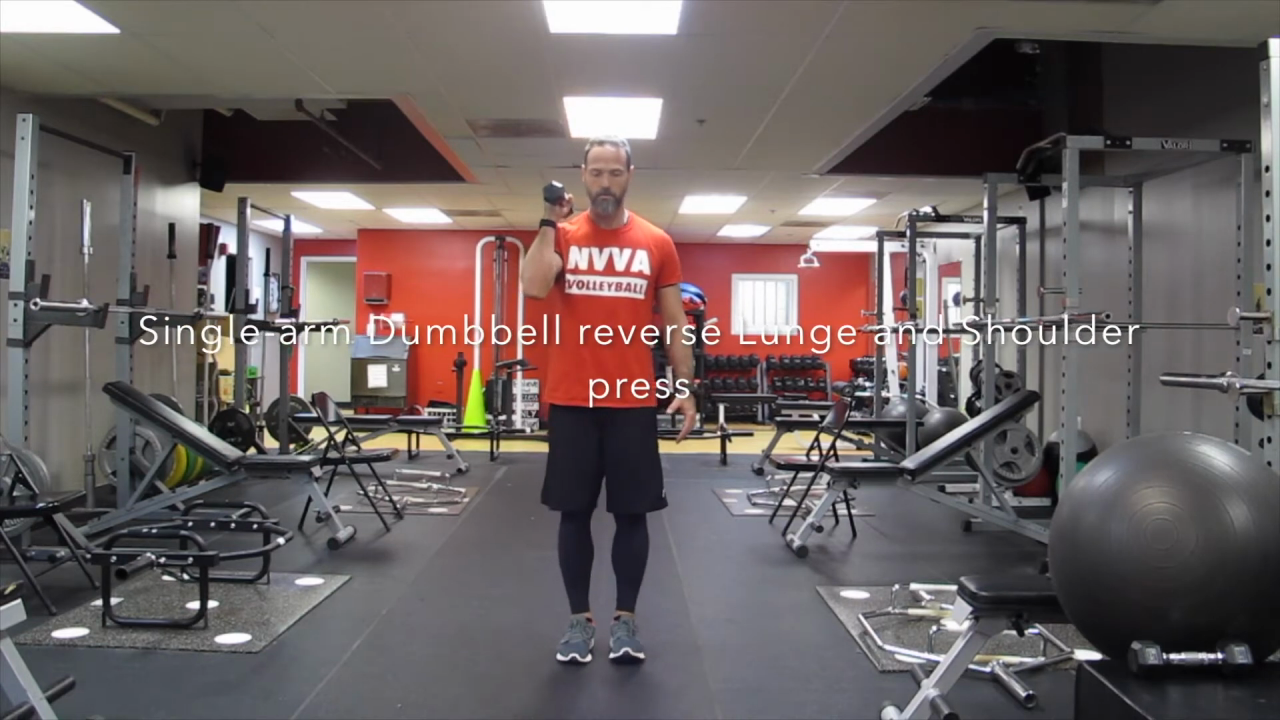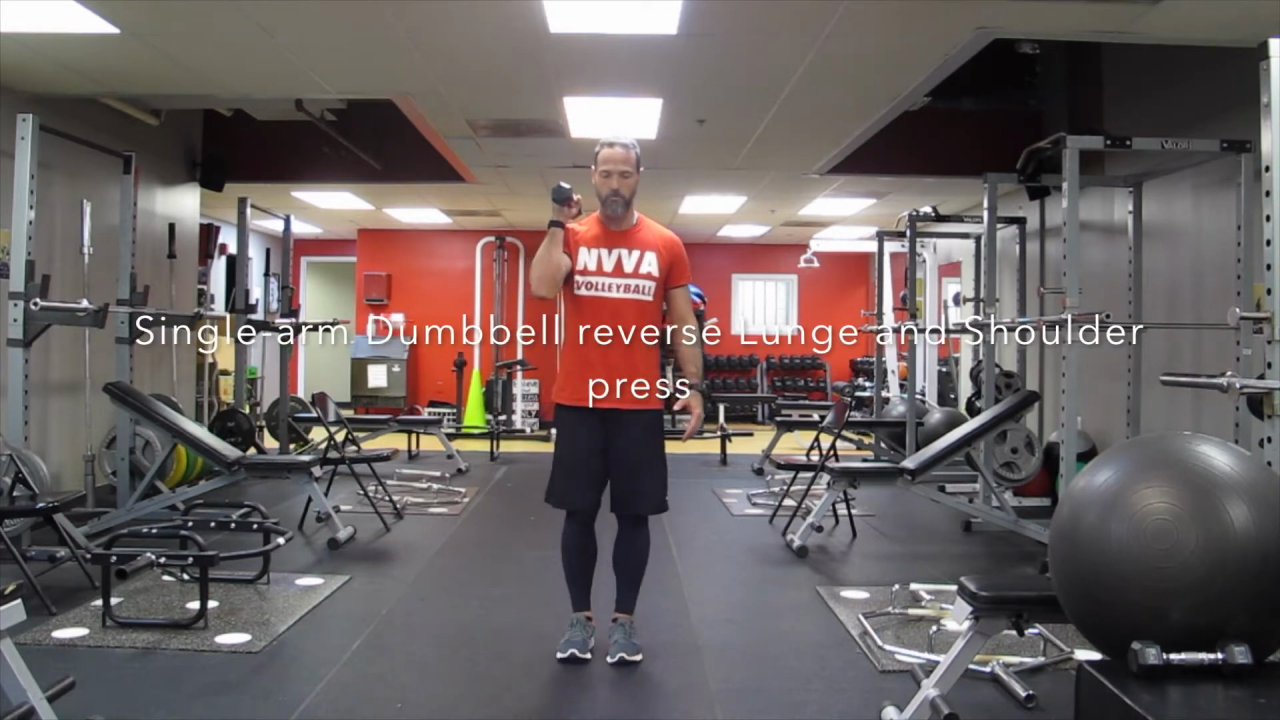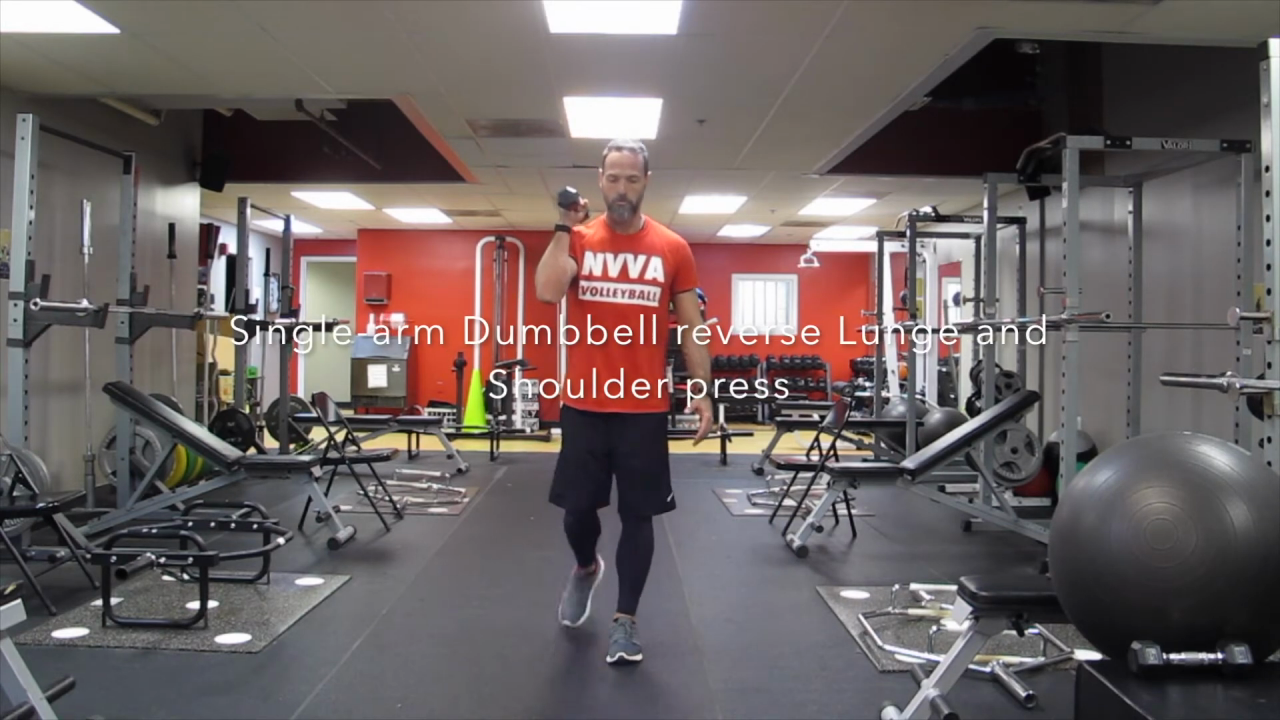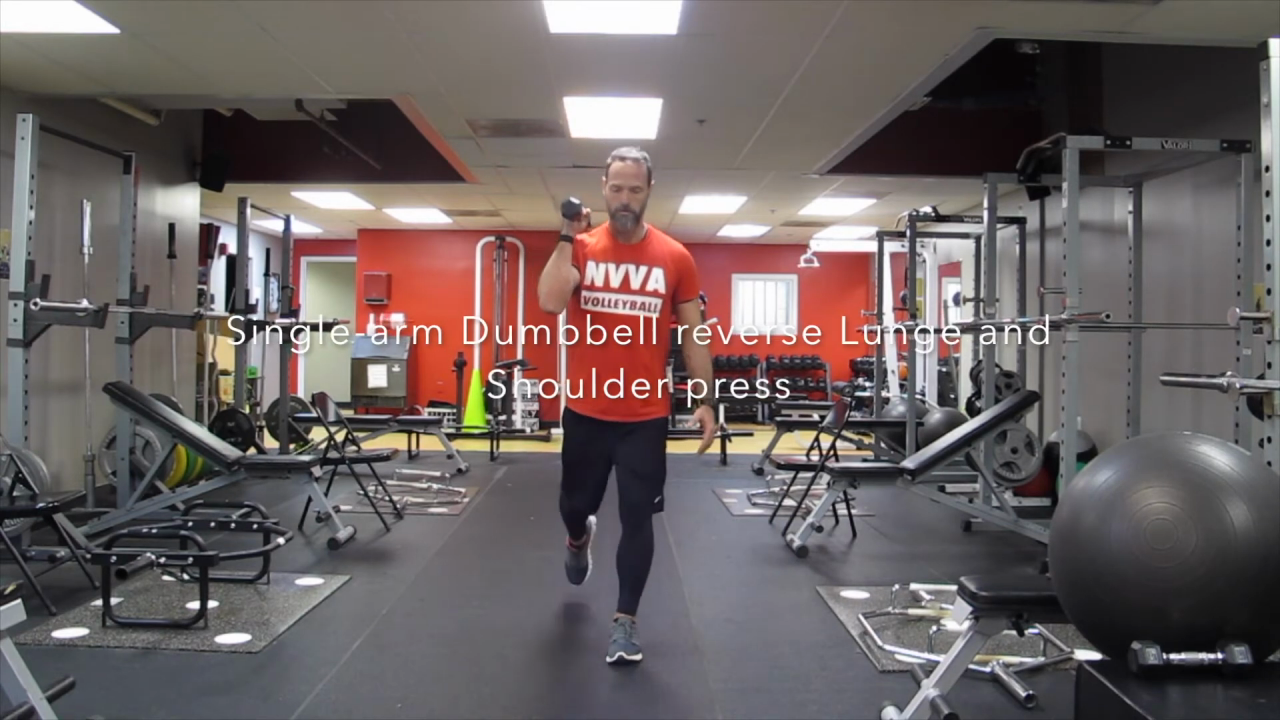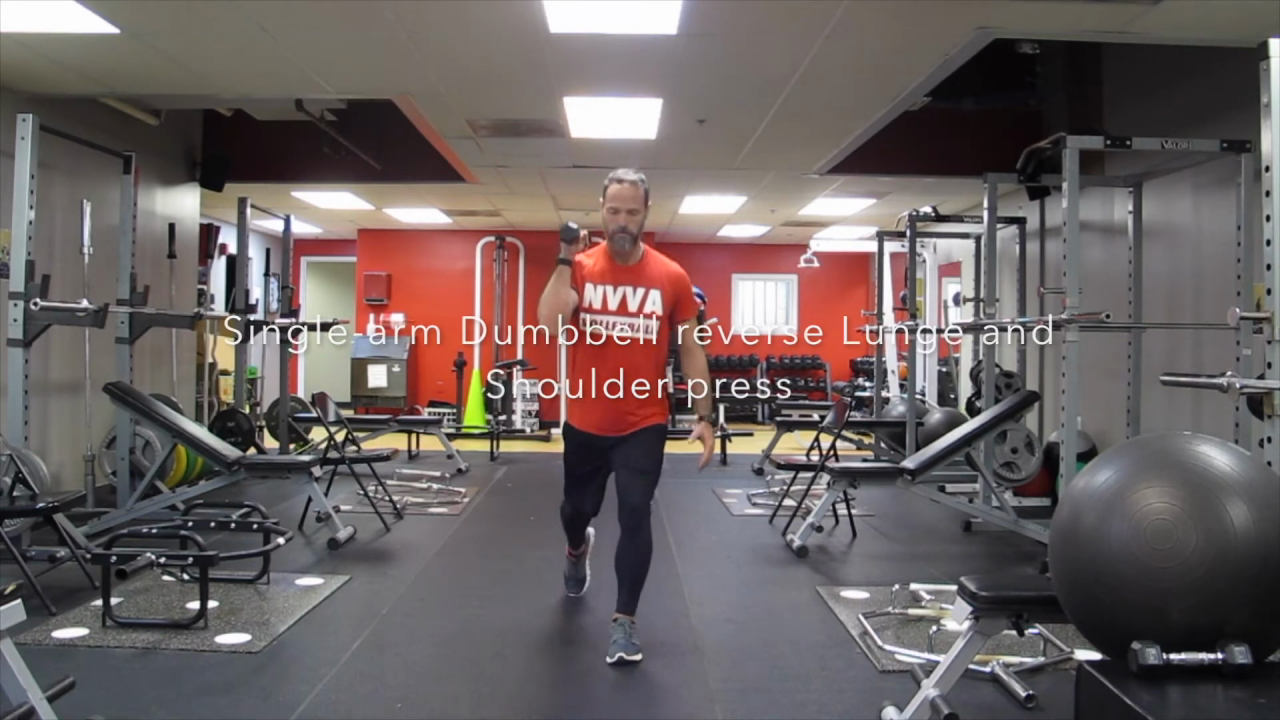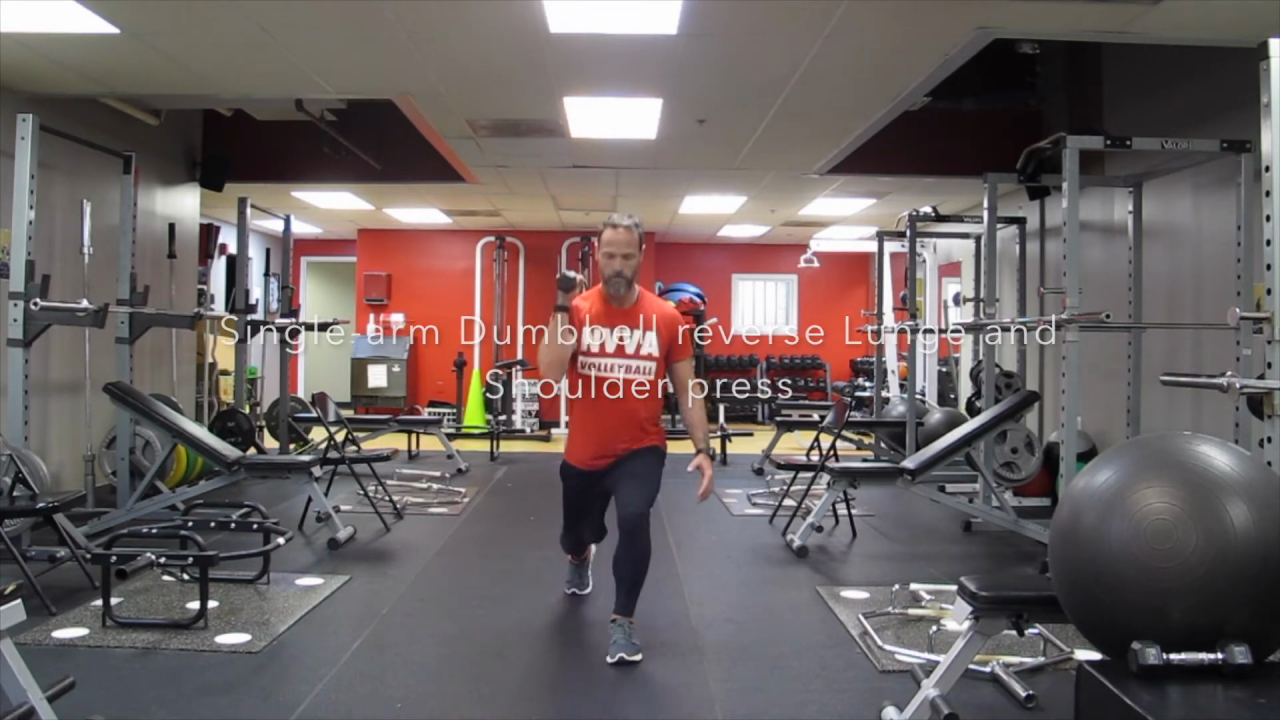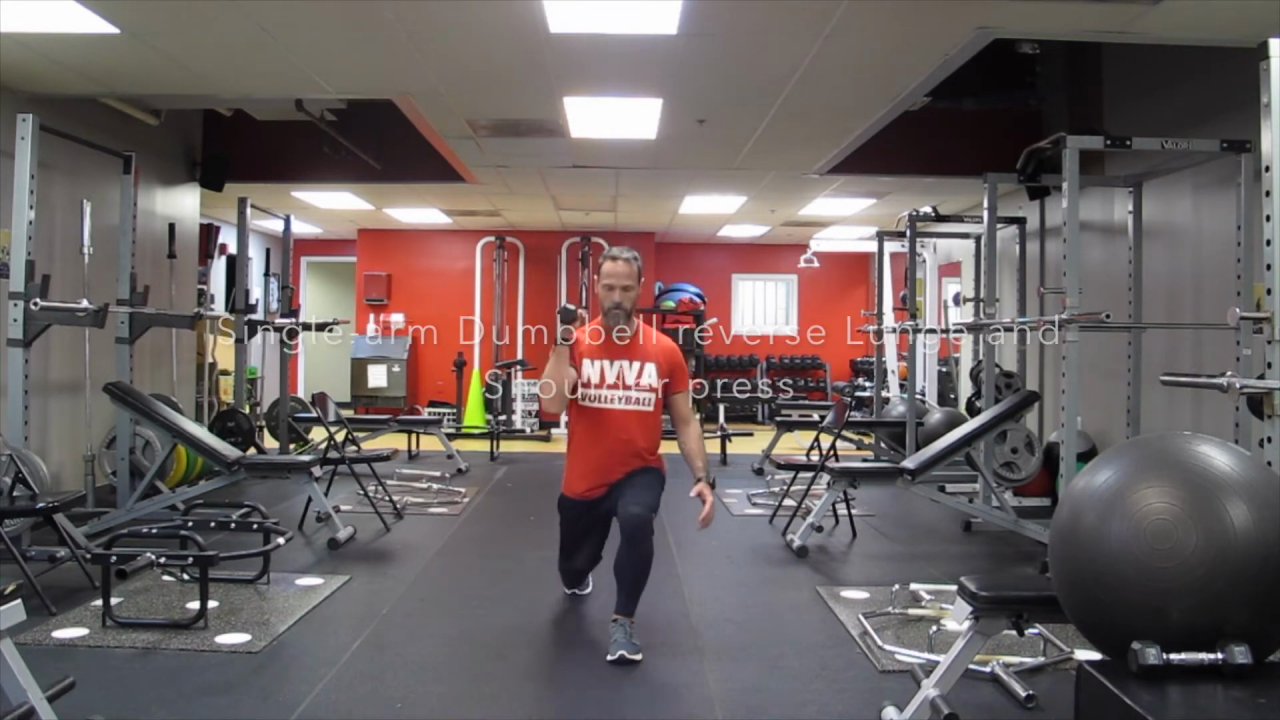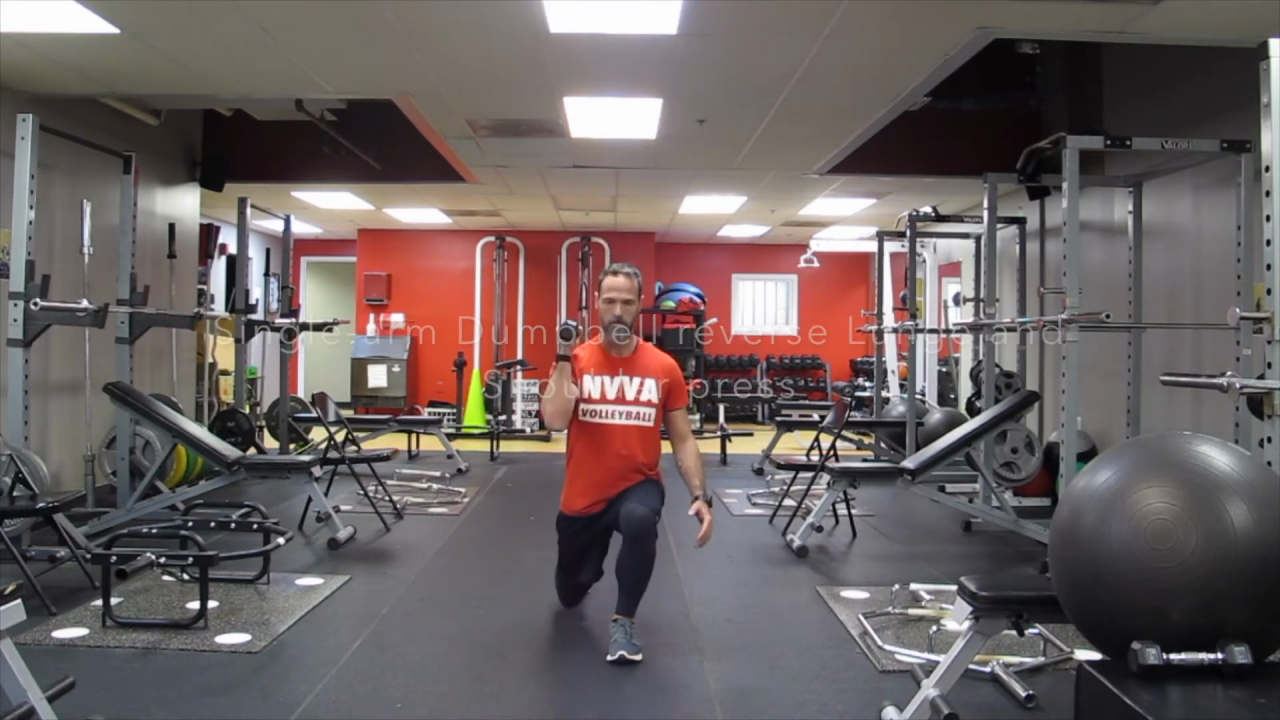
dt=0.2s
person 1, frame 1
left shoulder: (656, 243)
right shoulder: (561, 234)
left elbow: (674, 322)
right elbow: (534, 288)
left wrist: (685, 388)
right wrist: (550, 224)
left hip: (634, 401)
right hip: (571, 400)
left knee: (631, 512)
right knee: (573, 512)
left ankle: (625, 618)
right ankle: (580, 619)
person 1, frame 2
left shoulder: (665, 245)
right shoulder: (571, 235)
left elbow: (683, 323)
right elbow: (541, 288)
left wrist: (694, 386)
right wrist: (559, 224)
left hip: (640, 403)
right hip: (578, 400)
left knee: (634, 514)
right knee: (577, 512)
left ankle: (623, 619)
right ankle: (580, 619)
person 1, frame 3
left shoulder: (673, 249)
right shoulder: (578, 239)
left elbow: (692, 326)
right elbow: (546, 292)
left wrist: (703, 391)
right wrist: (565, 228)
left hip: (644, 407)
right hip: (584, 402)
left knee: (637, 515)
right knee: (578, 506)
left ankle: (625, 620)
right ankle: (585, 570)
person 1, frame 4
left shoulder: (675, 258)
right shoulder: (581, 247)
left elbow: (694, 335)
right elbow: (549, 303)
left wrist: (706, 400)
right wrist: (568, 238)
left hip: (645, 412)
right hip: (586, 406)
left knee: (637, 512)
right knee: (576, 501)
left ankle: (625, 621)
right ankle: (580, 540)
person 1, frame 5
left shoulder: (672, 277)
right shoulder: (579, 268)
left elbow: (691, 353)
right elbow: (549, 327)
left wrist: (704, 418)
right wrist: (566, 259)
left hip: (642, 424)
right hip: (586, 422)
left knee: (634, 513)
right knee: (576, 508)
left ankle: (624, 621)
right ankle: (578, 549)
person 1, frame 6
left shoulder: (667, 318)
right shoulder: (575, 311)
left elbow: (687, 390)
right elbow: (548, 371)
left wrist: (702, 450)
right wrist: (565, 306)
left hip: (640, 449)
right hip: (584, 454)
left knee: (633, 518)
right knee: (576, 534)
left ankle: (622, 623)
right ankle: (581, 557)
person 1, frame 7
left shoulder: (665, 350)
right shoulder: (574, 342)
left elbow: (685, 421)
right elbow: (551, 405)
left wrist: (702, 478)
right wrist: (564, 341)
left hip: (640, 472)
right hip: (584, 480)
left knee: (636, 520)
right knee: (573, 573)
left ankle: (623, 622)
right ankle: (584, 569)
person 1, frame 8
left shoulder: (664, 367)
right shoulder: (575, 361)
left elbow: (682, 439)
right elbow: (555, 421)
left wrist: (700, 496)
right wrist: (565, 356)
left hip: (639, 485)
right hip: (583, 496)
left knee: (639, 521)
right knee: (570, 593)
left ankle: (623, 623)
right ankle: (589, 568)
